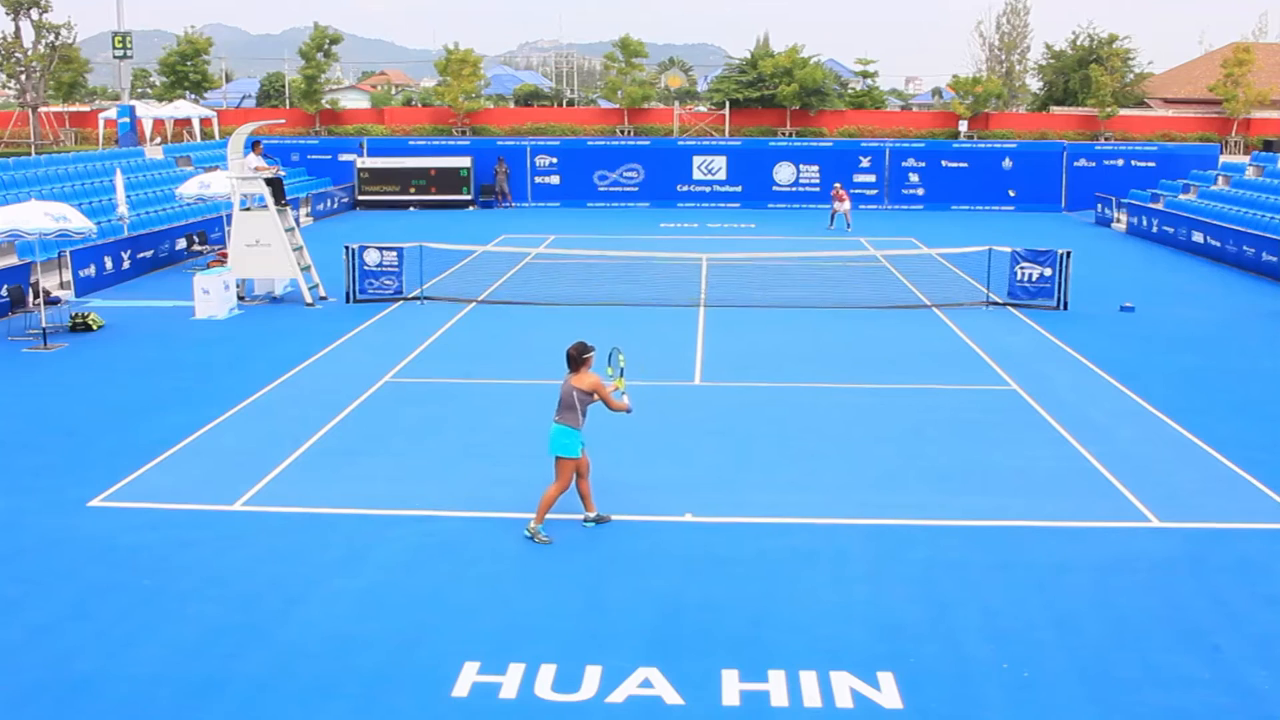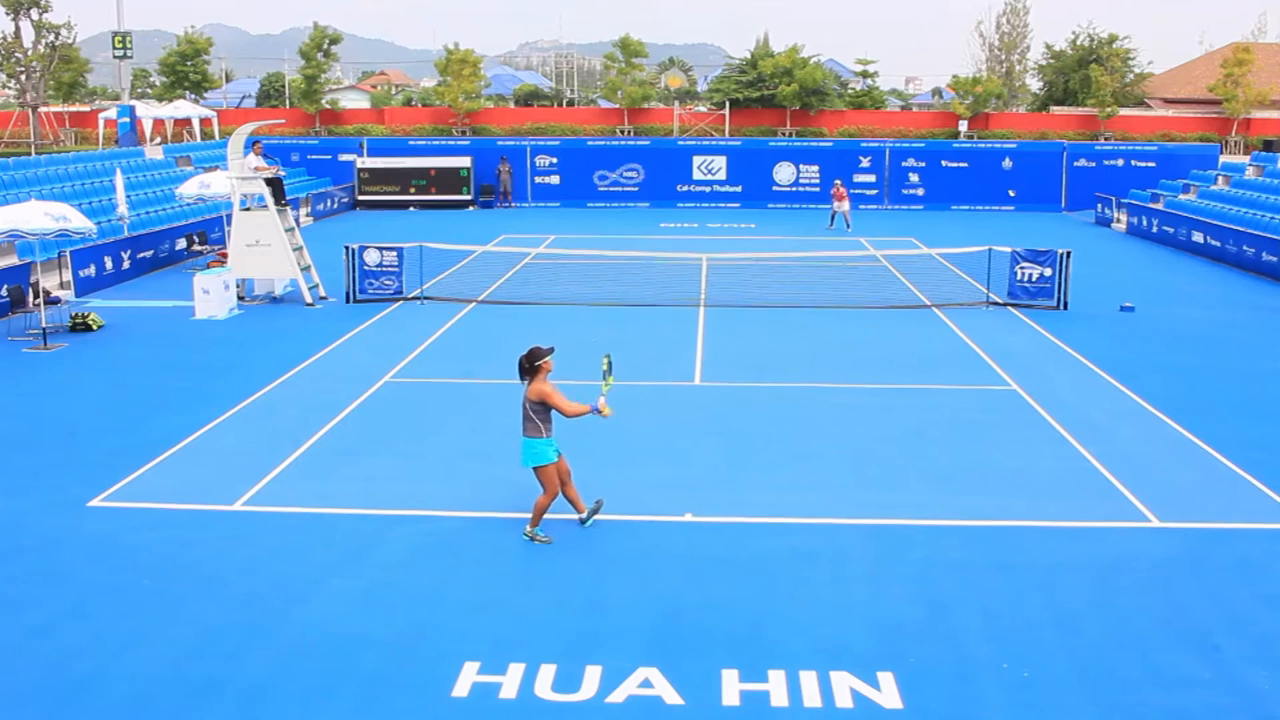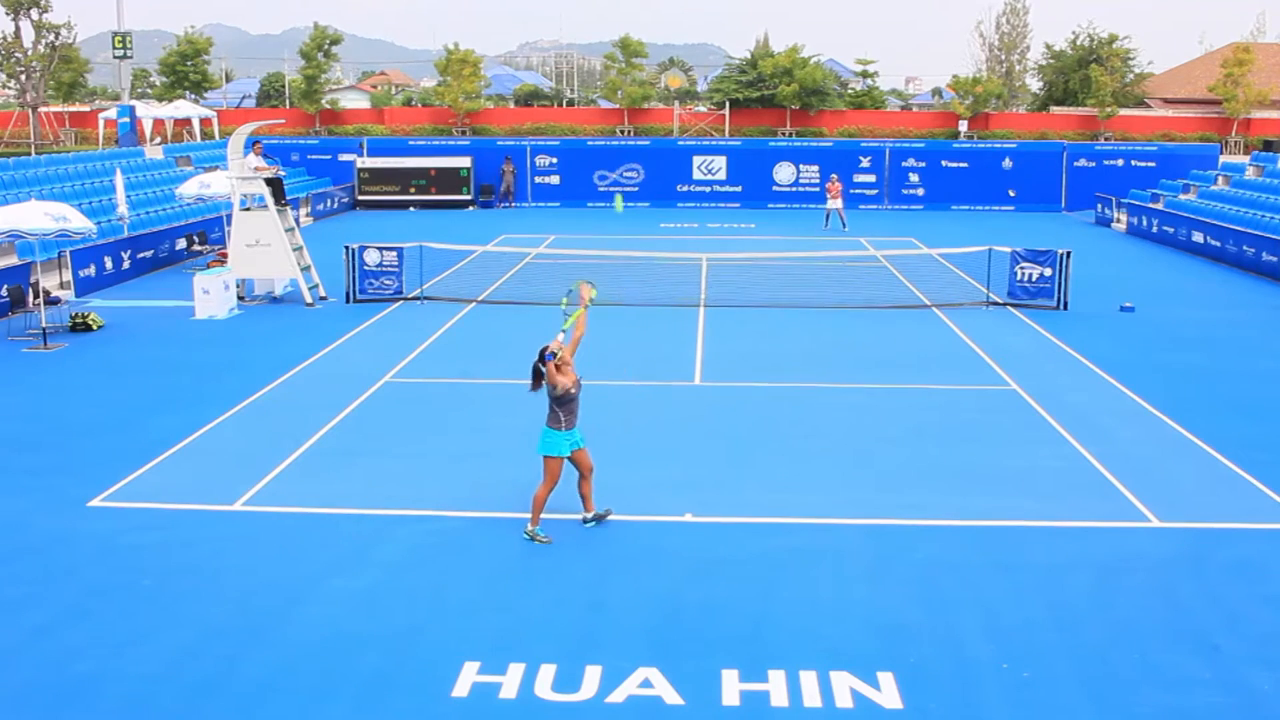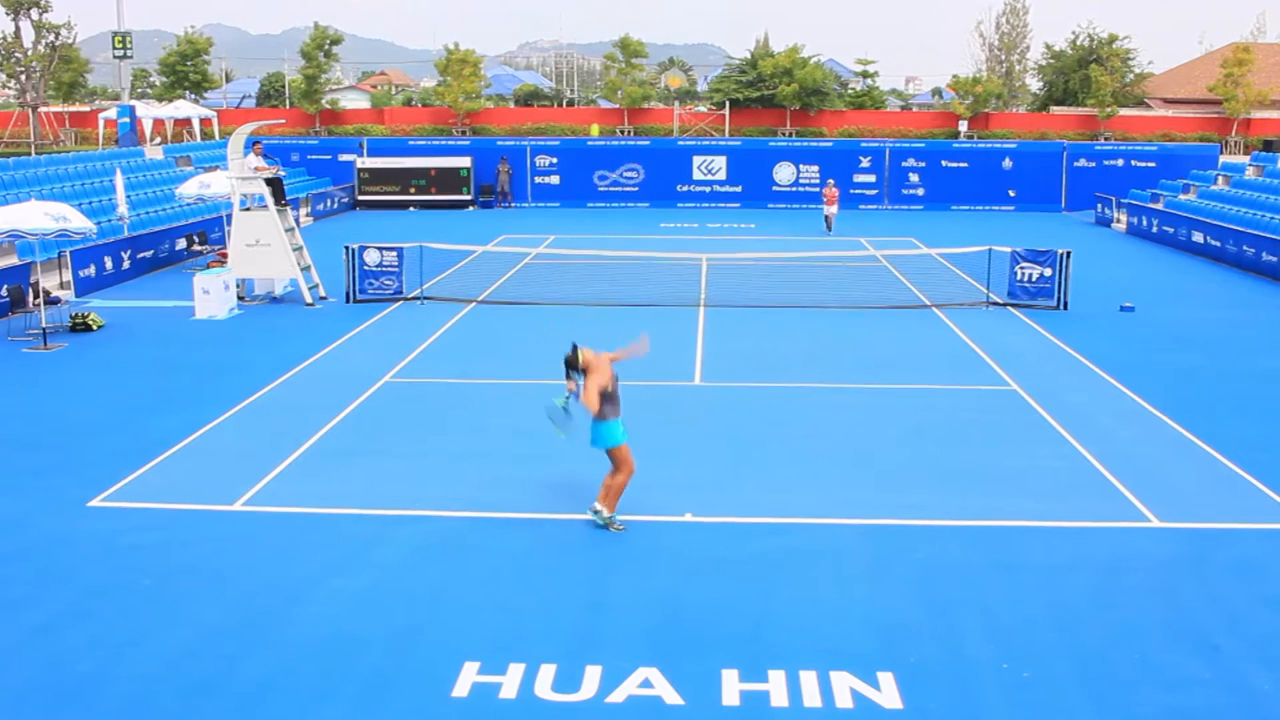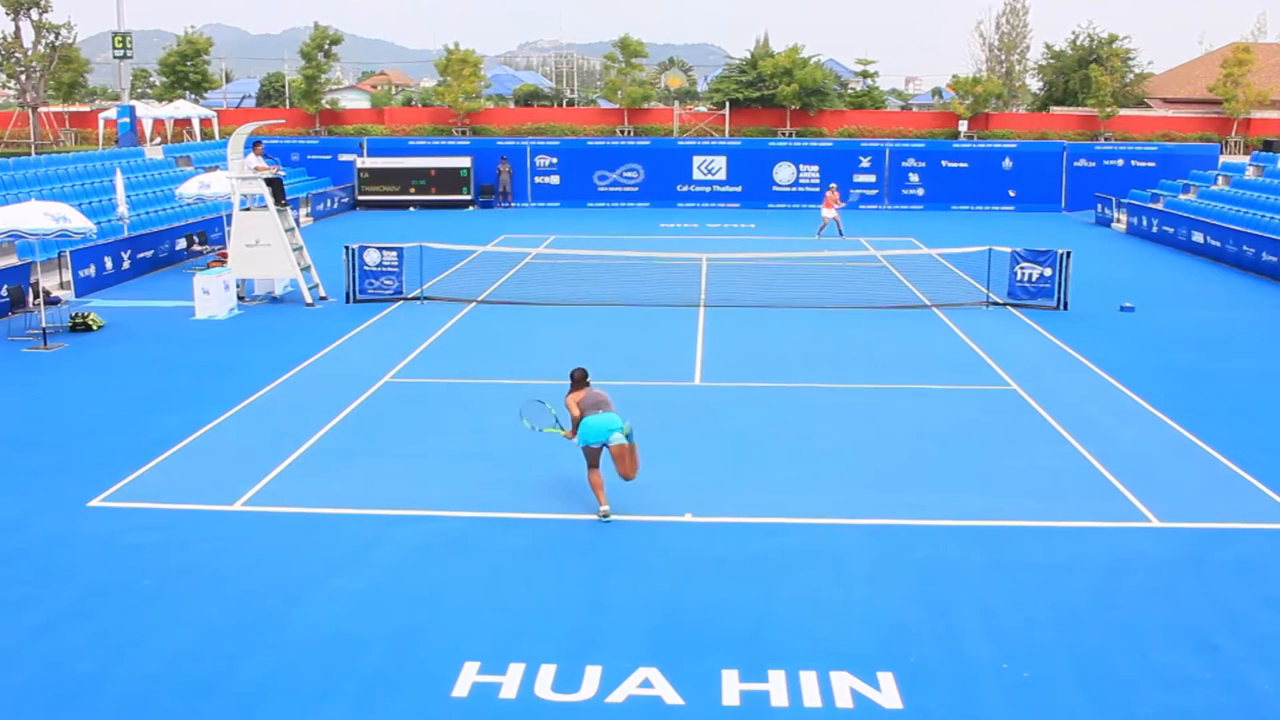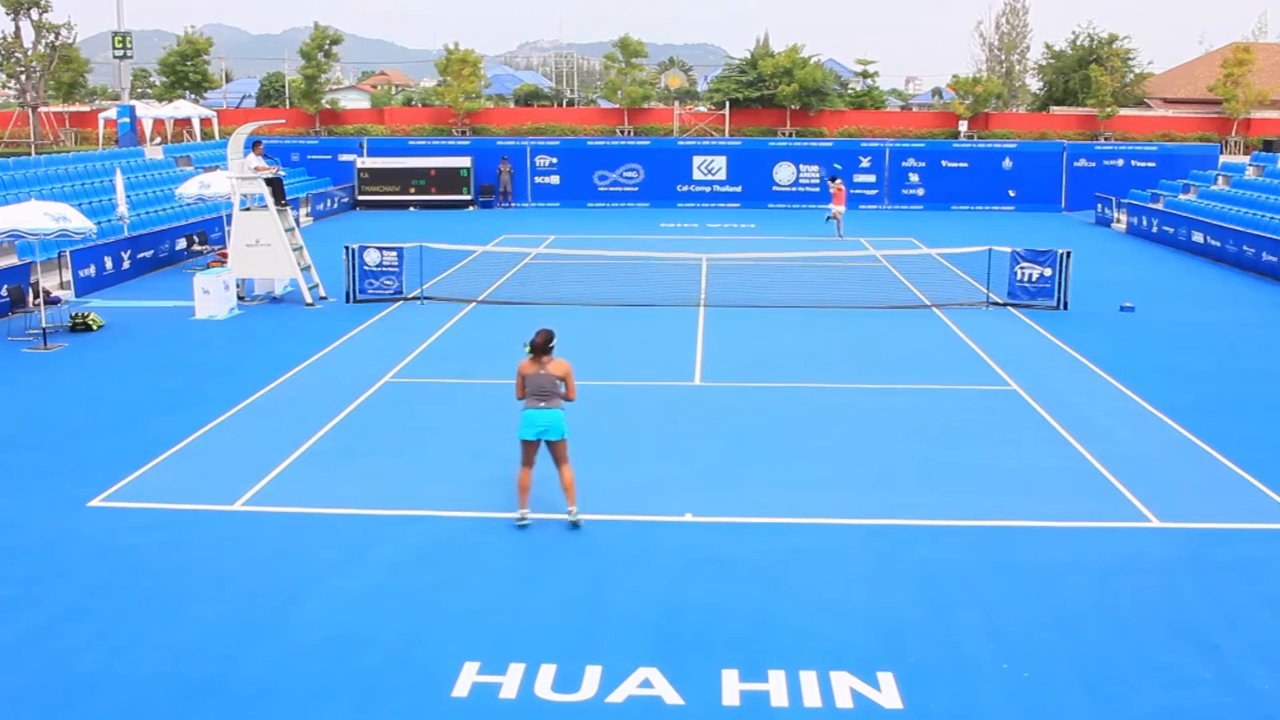
dt=0.7s
person 1, frame 1
left shoulder: (572, 377)
right shoulder: (592, 379)
right elbow: (611, 405)
left wrist: (610, 388)
right wrist: (626, 406)
left hip: (566, 432)
right hip: (567, 434)
left knee: (583, 472)
right knee: (562, 484)
left ankle: (591, 514)
right ankle: (534, 526)
person 1, frame 2
left shoulder: (542, 383)
right shoulder: (541, 388)
left elbow: (565, 404)
right elbow: (567, 412)
left wrist: (595, 407)
right wrist: (595, 407)
left hip: (546, 442)
right hip: (537, 445)
left knee: (565, 478)
right knee: (552, 491)
left ankle: (584, 514)
right ankle: (531, 529)
person 1, frame 3
left shoulder: (568, 370)
right shoulder: (557, 384)
left elbow: (577, 334)
right elbow: (551, 378)
left wrist: (584, 306)
right wrist: (548, 358)
left hip: (571, 434)
right hip: (556, 436)
left knee: (587, 469)
right knee: (549, 483)
left ankle: (589, 514)
right ankle: (531, 528)
person 1, frame 4
left shoulder: (601, 360)
right shoulder: (593, 380)
left elbow: (615, 356)
right elbow: (591, 409)
left wrist: (633, 348)
right wrist: (578, 392)
left hip: (611, 422)
right hip: (606, 425)
left knee: (619, 468)
right knee: (625, 468)
left ankle: (599, 506)
right ankle: (606, 513)
person 1, frame 5
left shoulder: (571, 398)
right shoulder: (602, 394)
left elbow: (576, 416)
left wrist: (573, 432)
left hip: (590, 426)
right hip: (612, 423)
left knee: (593, 468)
right knee: (628, 474)
left ankle: (604, 508)
right ankle: (628, 435)
person 1, frame 6
left shoulder: (524, 366)
right shoulder: (563, 366)
left elbow: (520, 395)
right elbow: (571, 396)
left hip: (530, 417)
right hip: (554, 417)
left knee: (526, 466)
right knee: (563, 465)
left ankle: (523, 512)
right ankle: (572, 510)
